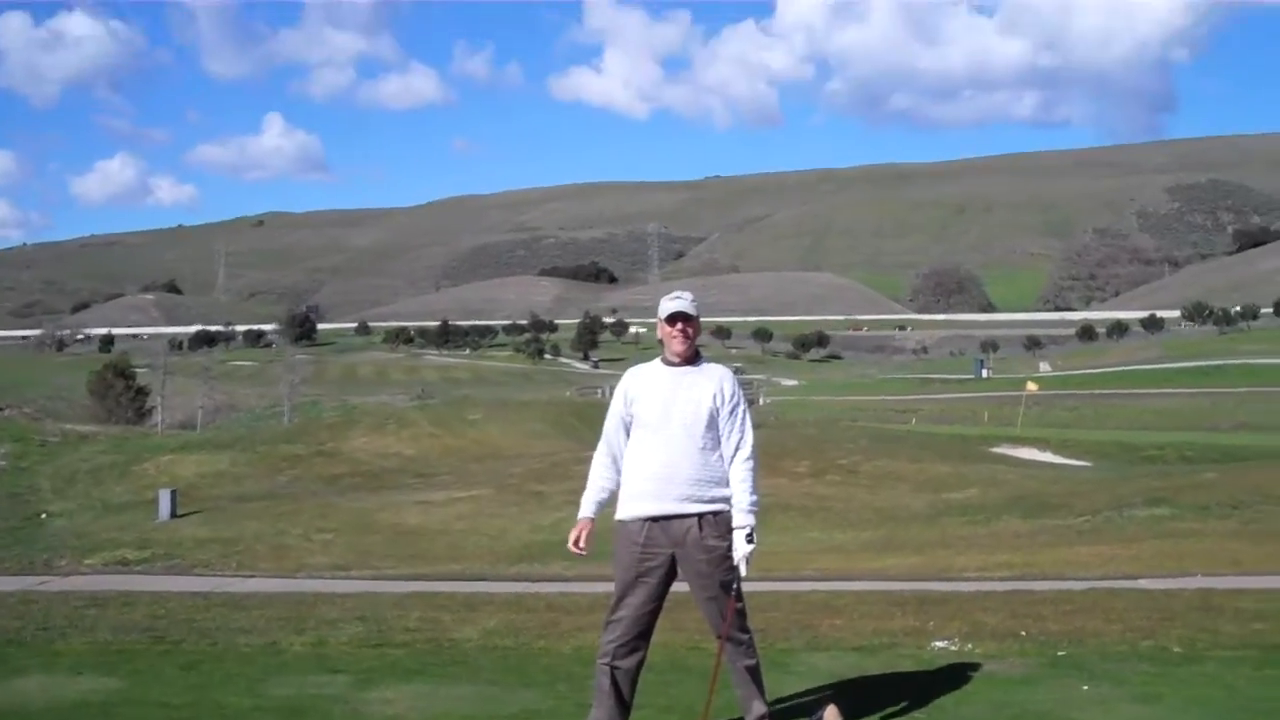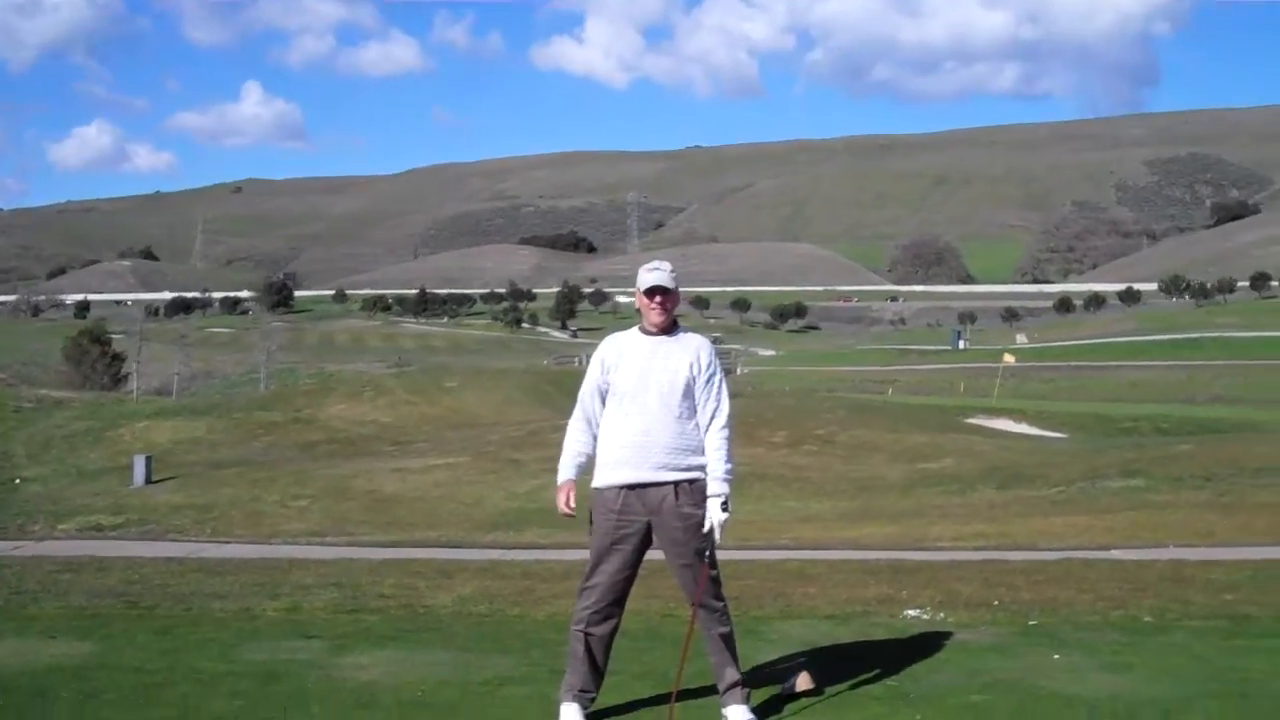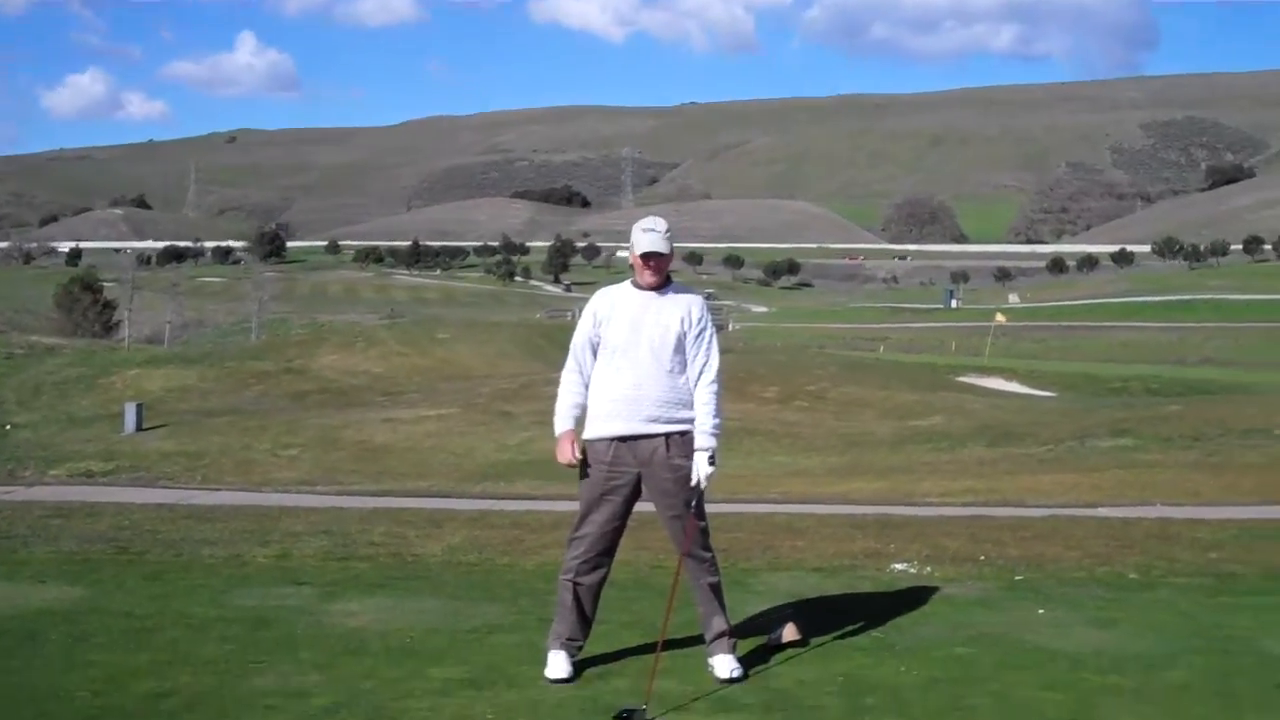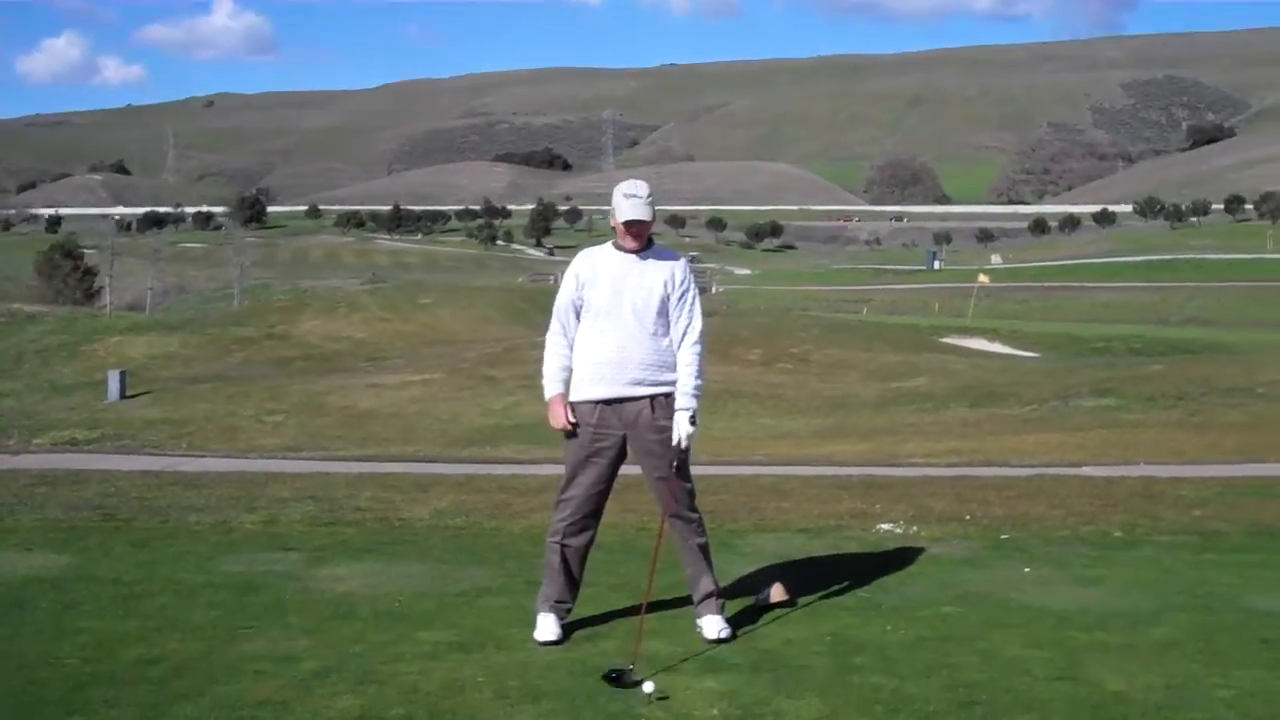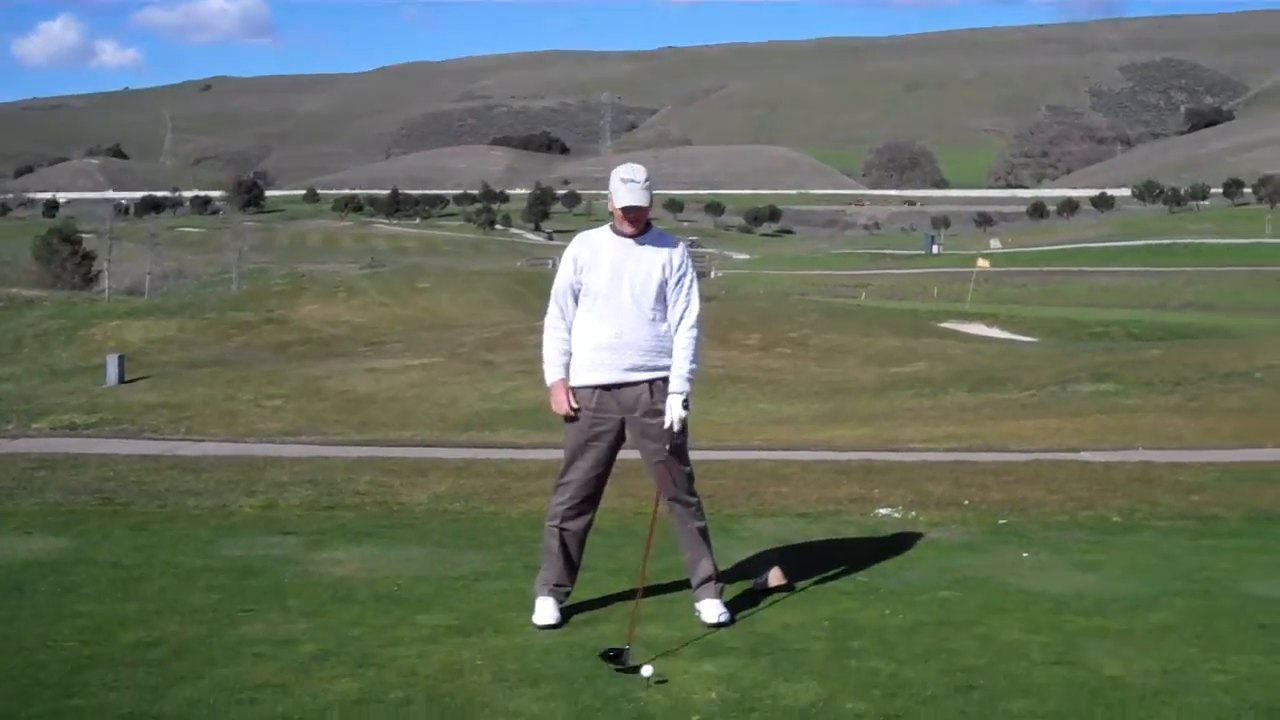
dt=0.1s
person 1, frame 1
left shoulder: (721, 380)
right shoulder: (635, 380)
left elbow: (740, 456)
right elbow: (610, 452)
left wrist: (743, 522)
right wrist: (587, 512)
left hip: (706, 523)
right hip: (641, 523)
left knee: (731, 627)
right knee: (623, 632)
person 1, frame 2
left shoulder: (698, 350)
right shoulder: (612, 349)
left elbow: (716, 426)
right elbow: (585, 418)
left wrist: (718, 492)
right wrist: (567, 476)
left hip: (683, 492)
right hip: (617, 492)
left knee: (707, 597)
right knee: (599, 599)
person 1, frame 3
left shoulder: (691, 305)
right shoulder: (604, 301)
left elbow: (706, 380)
right elbow: (577, 371)
left wrist: (705, 445)
right wrist: (564, 428)
left hip: (673, 444)
right hip: (608, 444)
left knee: (696, 548)
right knee: (588, 549)
left ankle: (720, 647)
right ankle: (563, 646)
person 1, frame 4
left shoulder: (674, 267)
right shoulder: (586, 264)
left elbow: (688, 340)
right elbow: (560, 334)
left wrist: (685, 405)
right wrist: (554, 392)
left hip: (658, 404)
right hip: (594, 406)
left knee: (681, 508)
right knee: (574, 510)
left ankle: (708, 606)
right ankle: (551, 608)
person 1, frame 5
left shoulder: (672, 251)
right shoulder: (584, 247)
left elbow: (686, 325)
right elbow: (558, 318)
left wrist: (679, 389)
right wrist: (556, 377)
left hip: (655, 388)
right hip: (593, 390)
left knee: (680, 492)
right knee: (573, 494)
left ankle: (707, 590)
right ankle: (550, 592)
